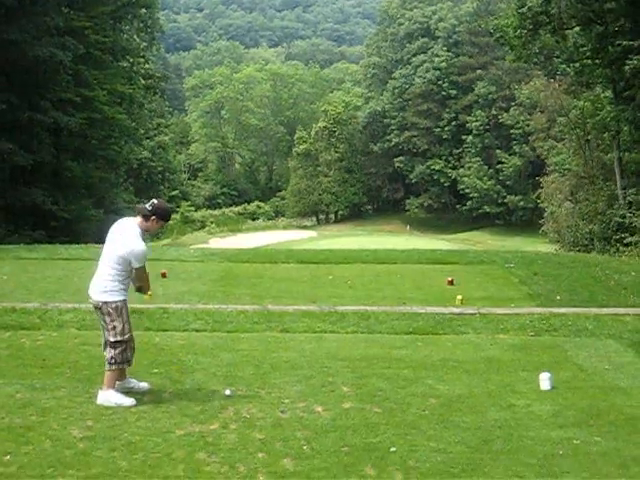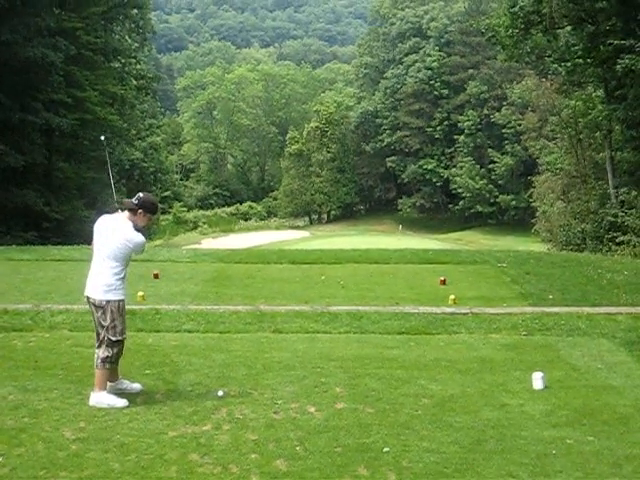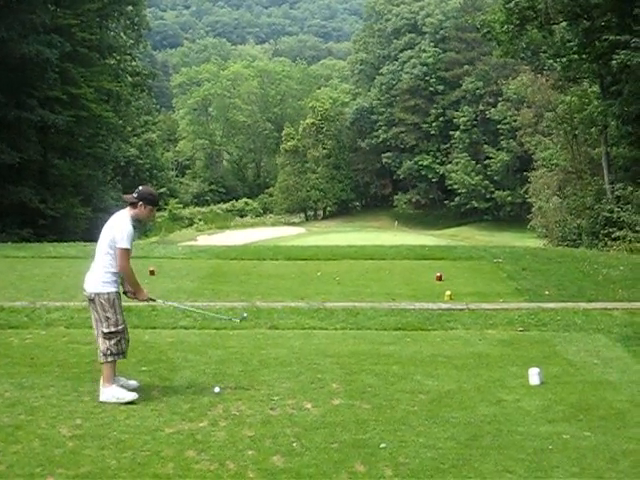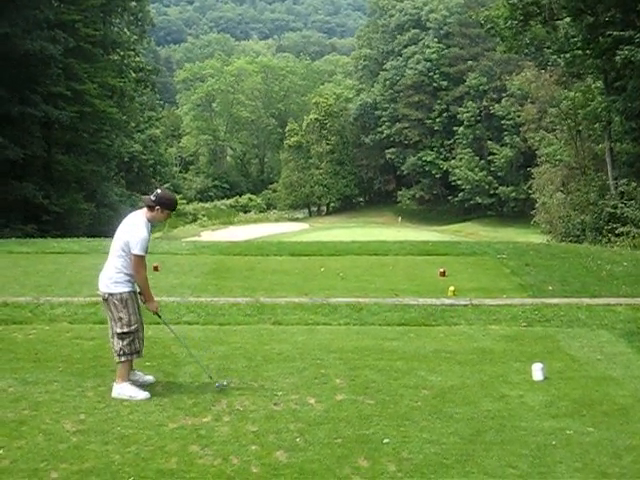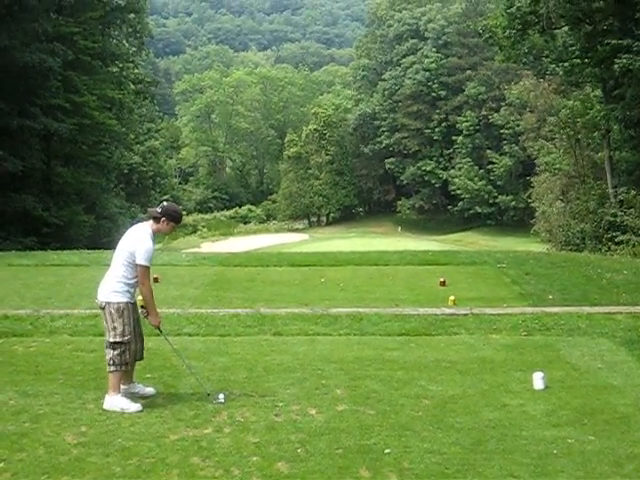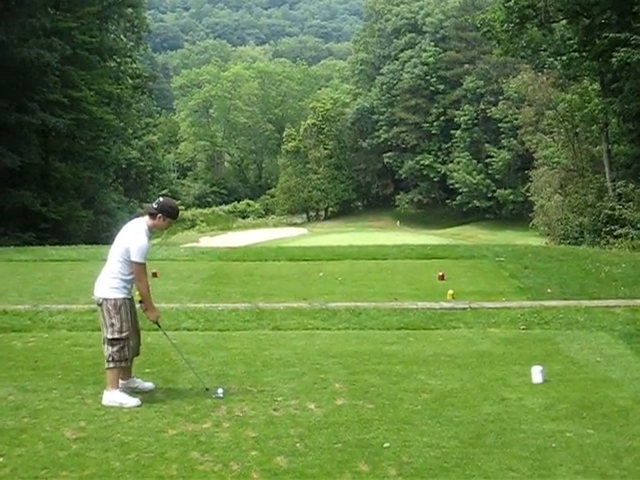
dt=0.7s
person 1, frame 1
left shoulder: (123, 223)
right shoulder: (138, 247)
right elbow: (142, 278)
left wrist: (133, 280)
right wrist: (144, 288)
left hip: (102, 290)
right hip: (110, 295)
left knee: (119, 339)
right knee: (119, 341)
left ankle: (121, 379)
right ankle: (107, 391)
person 1, frame 2
left shoulder: (103, 220)
right shoulder: (137, 239)
left hip: (94, 289)
right hip: (109, 294)
left knee: (113, 339)
right knee: (109, 341)
left ankle: (113, 381)
right ankle: (99, 393)
person 1, frame 3
left shoulder: (122, 219)
right shoulder: (125, 226)
right elbow: (123, 266)
left wrist: (127, 287)
right wrist: (139, 290)
left hip: (104, 285)
right hip: (102, 287)
left knee: (112, 333)
right knee: (114, 334)
left ankle: (110, 377)
right ankle: (108, 388)
person 1, frame 4
left shoulder: (138, 217)
right shoulder: (140, 232)
right elbow: (139, 271)
left wrist: (142, 292)
right wrist: (149, 299)
left hip: (121, 284)
right hip: (117, 287)
left knee: (133, 330)
right knee: (127, 333)
left ankle: (128, 372)
right ankle: (121, 384)
person 1, frame 5
left shoulder: (141, 228)
right shoulder: (145, 243)
right elbow: (144, 283)
left wrist: (147, 305)
right wrist: (153, 313)
left hip: (121, 295)
right hip: (116, 297)
left knee: (133, 342)
right knee: (119, 344)
left ankle: (128, 384)
right ankle: (113, 396)
person 1, frame 6
left shoulder: (138, 225)
right shoulder: (139, 239)
left elbow: (140, 272)
right elbow: (140, 279)
left wrist: (145, 300)
right wrist: (150, 308)
left hip: (120, 291)
right hip: (112, 292)
left knee: (130, 337)
right knee: (118, 340)
left ankle: (126, 379)
right ankle: (111, 392)
